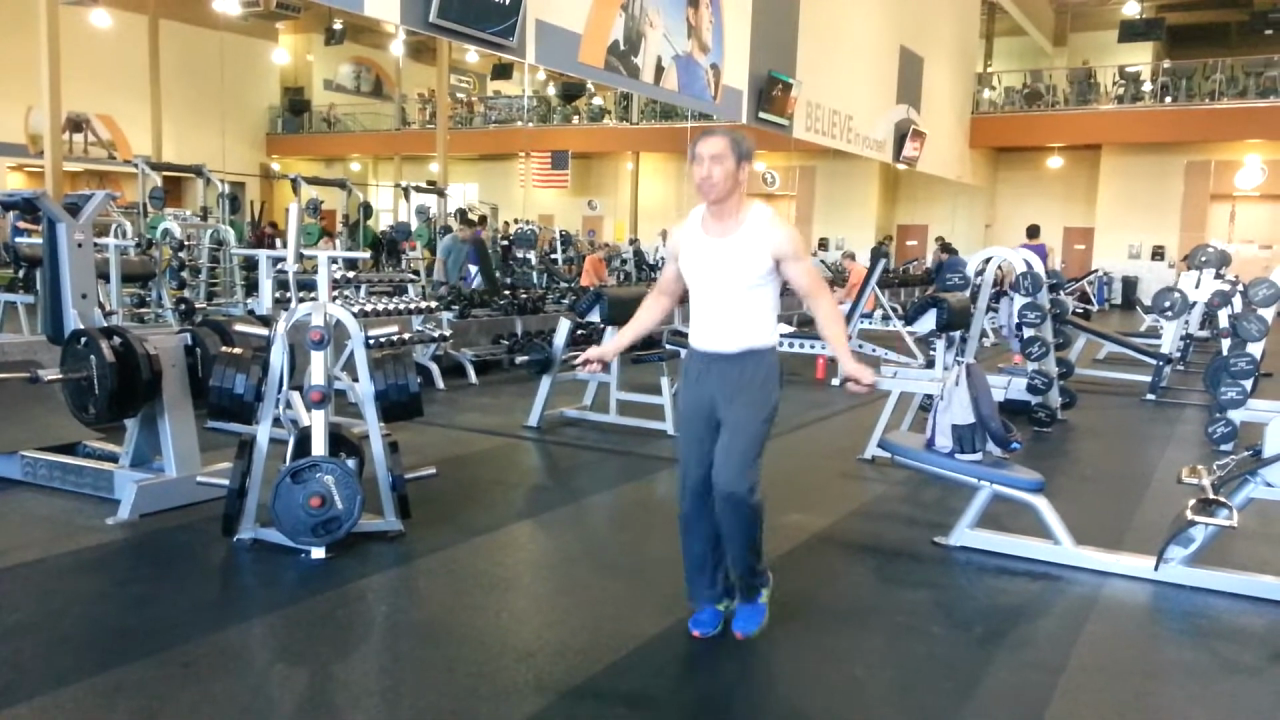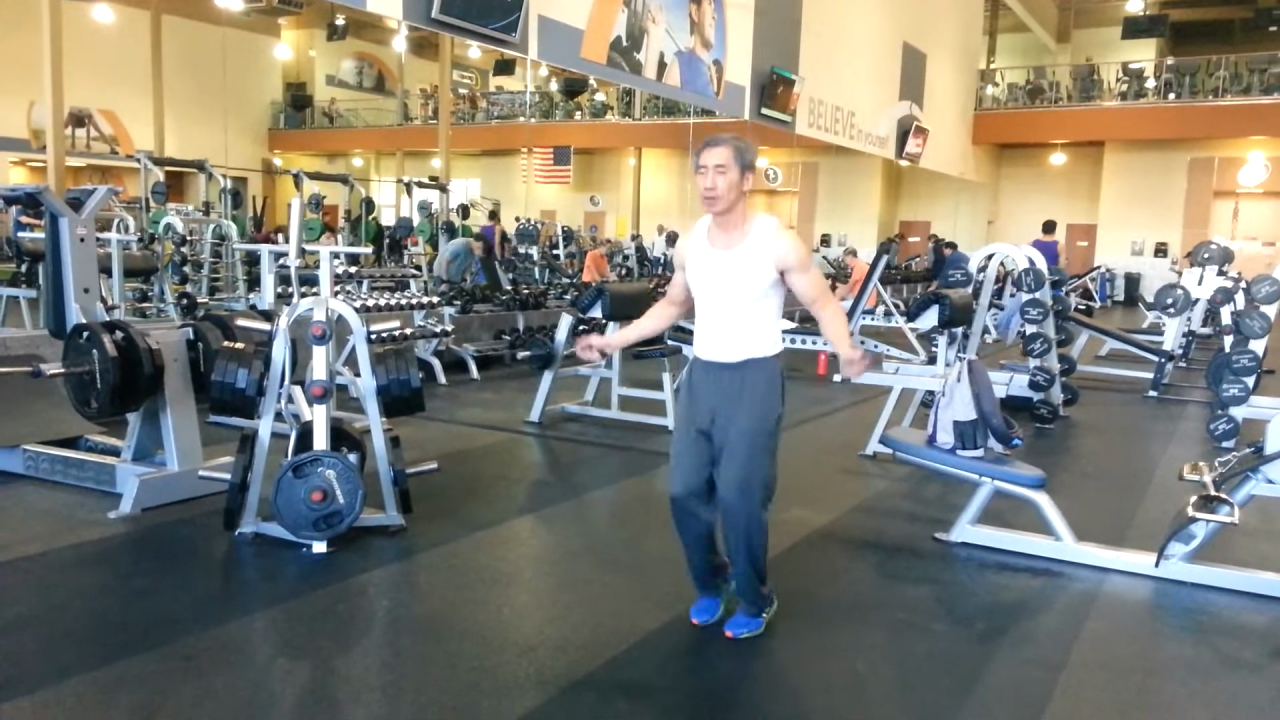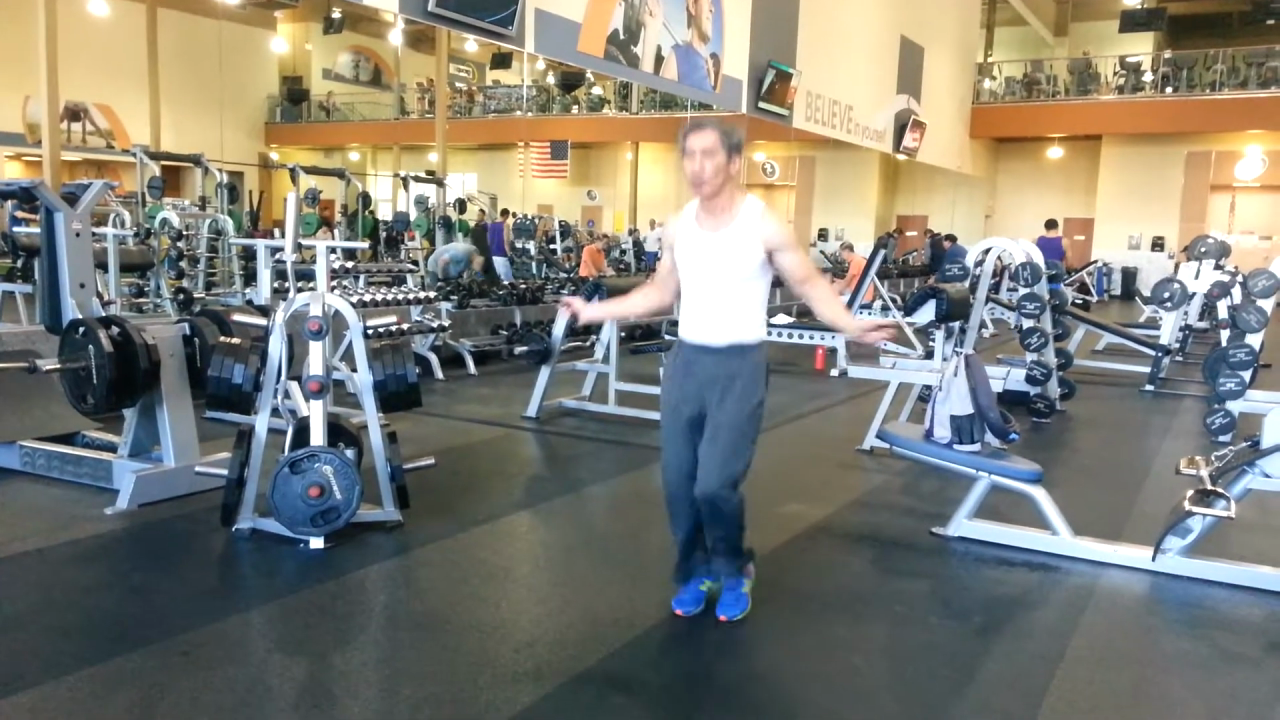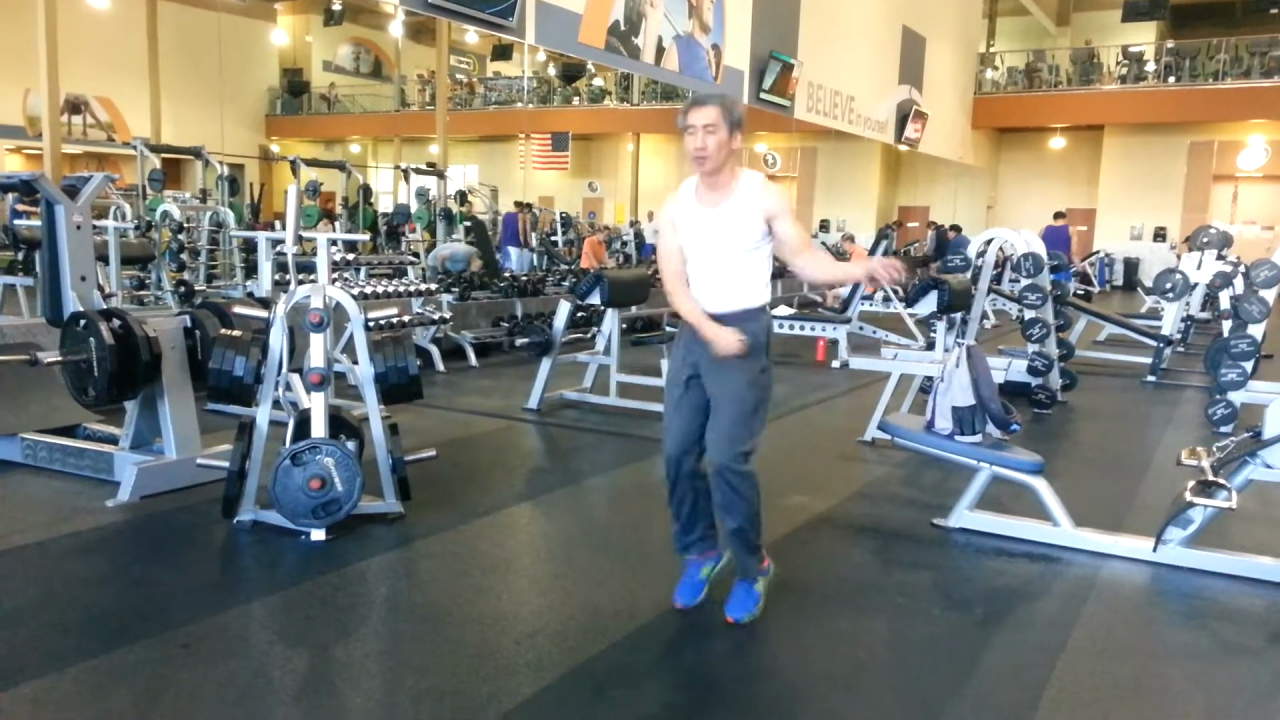
dt=0.3s
person 1, frame 1
left shoulder: (775, 233)
right shoulder: (682, 237)
left elbow: (818, 298)
right elbow: (663, 298)
left wrist: (846, 360)
right wrist: (613, 346)
left hip: (753, 370)
right hip: (699, 369)
left knee: (733, 486)
right knee: (696, 493)
left ankle: (752, 587)
right ankle: (711, 594)
person 1, frame 2
left shoulder: (779, 244)
right shoulder: (690, 244)
left elbow: (821, 305)
right elbow: (674, 305)
left wrist: (847, 352)
right wrist: (613, 339)
left hip: (753, 381)
right hip: (701, 376)
left knee: (740, 500)
right knee: (685, 492)
left ankle: (754, 602)
right ankle: (712, 583)
person 1, frame 3
left shoulder: (765, 226)
right shoulder: (678, 227)
left elbow: (810, 284)
right elbow: (662, 292)
left wrist: (853, 325)
right wrist: (596, 311)
left hip: (738, 366)
right hip: (686, 361)
left knee: (714, 485)
right knee: (679, 483)
left ankle: (734, 571)
right ankle: (694, 572)
person 1, frame 4
left shoulder: (766, 196)
right shoulder: (676, 203)
left elbow: (804, 260)
right elbow: (674, 281)
left wrist: (864, 270)
right wrist: (709, 331)
left hip: (751, 330)
right hip: (695, 333)
left knee: (727, 457)
right knee: (679, 452)
left ankle: (750, 568)
right ankle: (700, 555)
